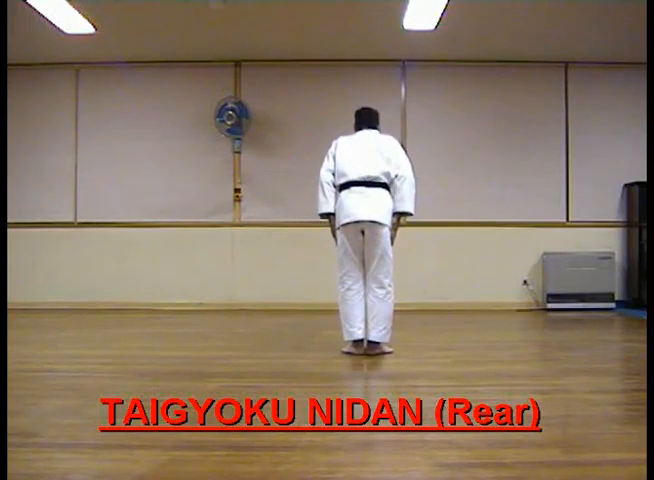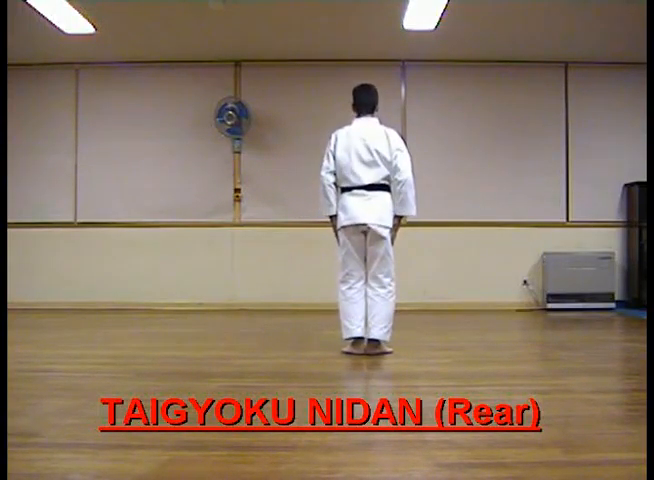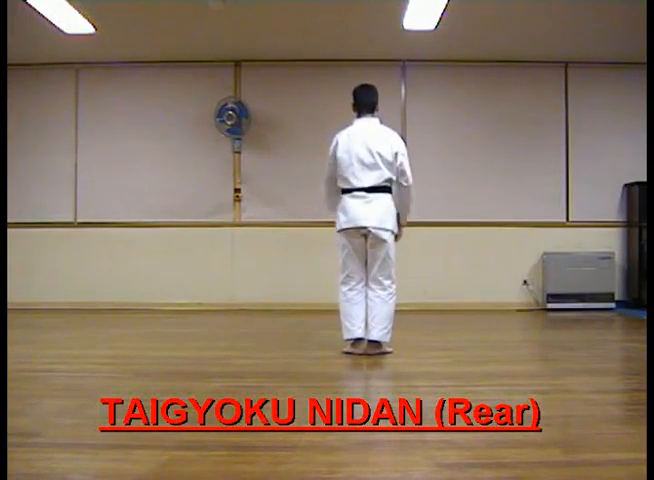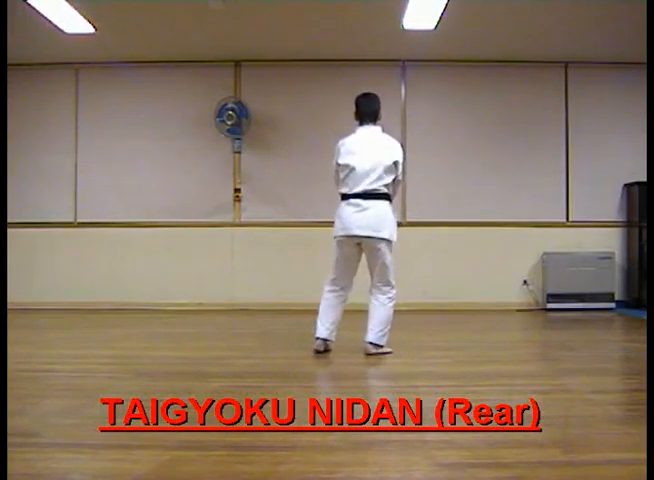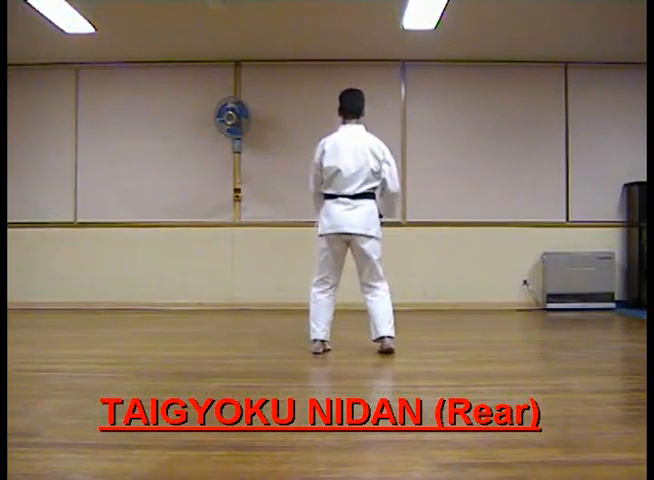
dt=0.5s
person 1, frame 1
left shoulder: (340, 144)
right shoulder: (390, 143)
left elbow: (326, 179)
right elbow: (404, 177)
left wrist: (331, 217)
right wrist: (398, 216)
left hip: (347, 208)
right hip: (379, 208)
left knee: (350, 279)
right knee: (380, 279)
left ankle: (356, 340)
right ankle: (376, 341)
person 1, frame 2
left shoulder: (339, 137)
right shoulder: (390, 136)
left elbow: (327, 177)
right elbow: (403, 178)
left wrist: (332, 215)
right wrist: (399, 215)
left hip: (349, 209)
right hip: (380, 209)
left knee: (351, 278)
right knee: (381, 279)
left ankle: (355, 340)
right ankle: (376, 340)
person 1, frame 3
left shoulder: (341, 138)
right shoulder: (391, 137)
left elbow: (331, 181)
right elbow: (405, 181)
left wrist: (336, 210)
right wrist: (401, 214)
left hip: (350, 210)
right hip: (381, 210)
left knee: (351, 279)
right knee: (381, 280)
left ankle: (355, 340)
right ankle: (376, 341)
person 1, frame 4
left shoulder: (344, 145)
right shoulder: (392, 145)
left hip: (349, 215)
right hip: (379, 217)
left knee: (338, 283)
right knee: (383, 286)
left ankle: (322, 338)
right ankle: (375, 342)
person 1, frame 5
left shoulder: (326, 144)
right shoulder: (376, 145)
left elbow: (315, 186)
right elbow: (391, 187)
right wrist: (382, 212)
left hip: (332, 215)
right hip: (365, 215)
left knee: (324, 283)
right knee: (374, 282)
left ankle: (318, 340)
right ankle: (386, 337)
